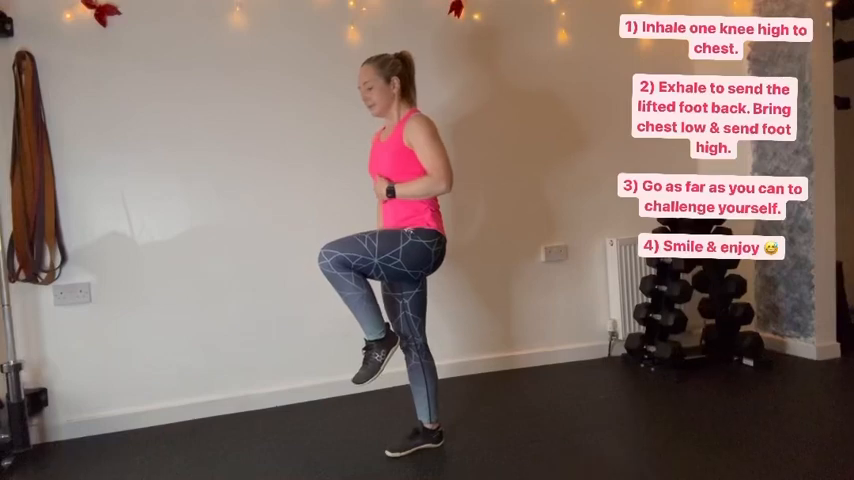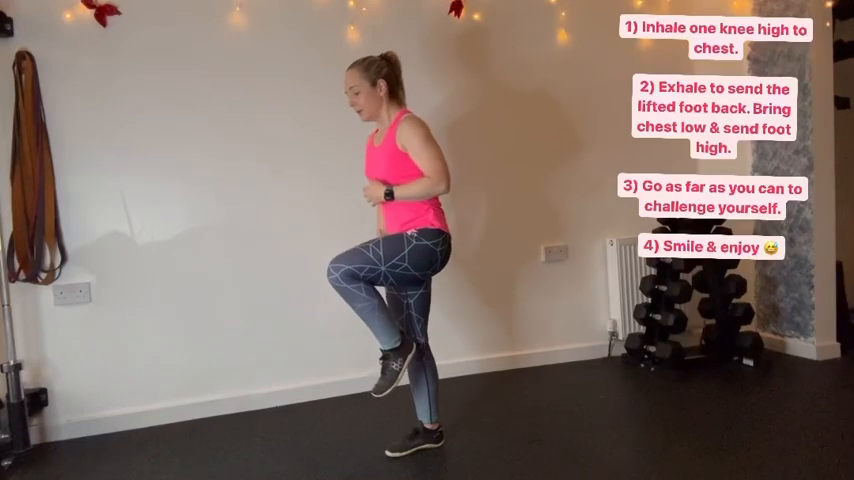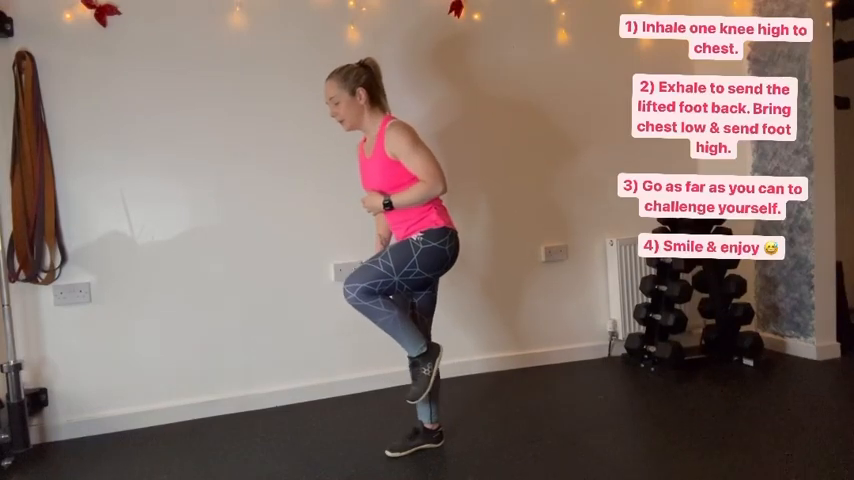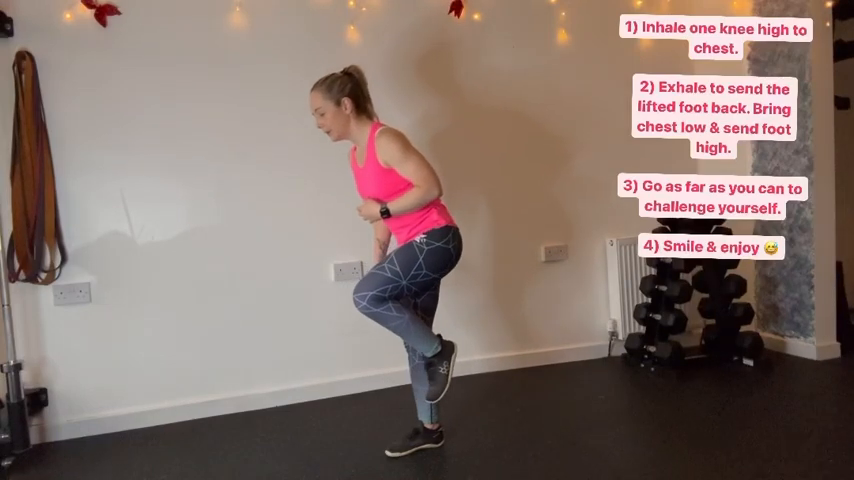
dt=0.4s
person 1, frame 1
left shoulder: (417, 125)
right shoulder: (380, 137)
left elbow: (441, 181)
left wrist: (391, 190)
right wrist: (375, 256)
left hip: (421, 242)
right hip: (400, 248)
left knee: (333, 257)
right knee: (412, 342)
left ankle: (378, 338)
right ankle: (429, 428)
person 1, frame 2
left shoulder: (409, 127)
right shoulder: (375, 139)
left elbow: (439, 182)
left wrist: (387, 192)
right wrist: (378, 258)
left hip: (426, 241)
right hip: (406, 247)
left knee: (341, 270)
right knee: (413, 341)
left ankle: (393, 347)
right ankle: (429, 429)
person 1, frame 3
left shoulder: (396, 133)
right shoulder: (365, 147)
left elbow: (436, 184)
left wrist: (385, 201)
right wrist: (380, 257)
left hip: (433, 240)
right hip: (413, 246)
left knee: (357, 288)
right knee: (415, 342)
left ankle: (423, 352)
right ankle: (429, 428)
person 1, frame 4
left shoulder: (386, 140)
right shoulder: (356, 154)
left elbow: (431, 188)
left wrist: (382, 209)
right wrist: (379, 259)
left hip: (435, 239)
right hip: (417, 247)
left knee: (366, 296)
right knee: (414, 343)
left ankle: (438, 349)
right ankle: (429, 428)
